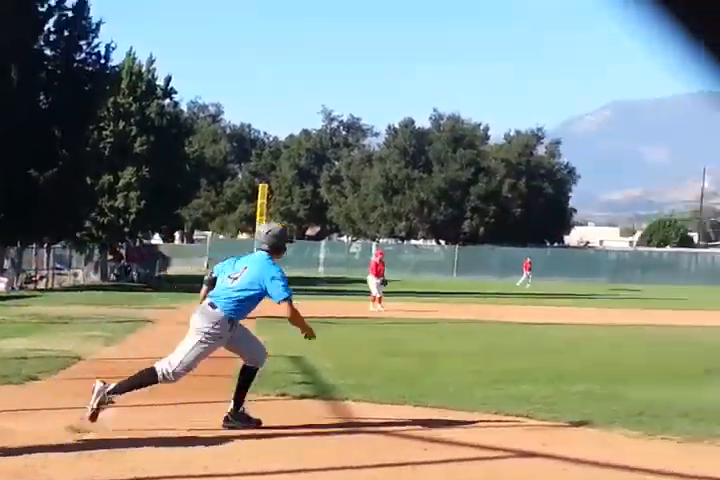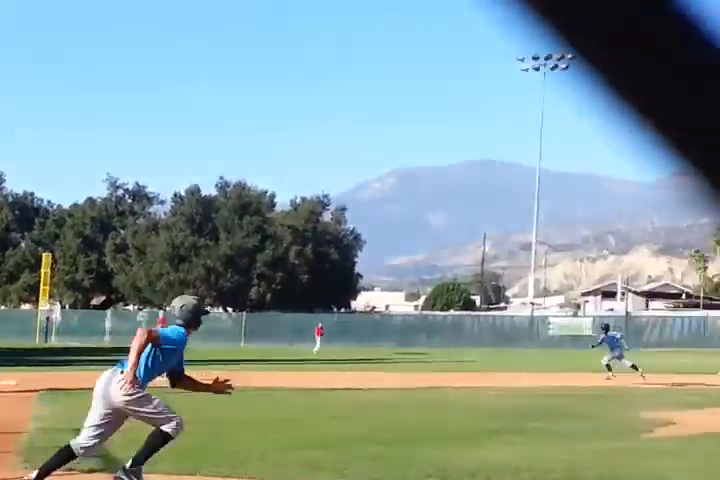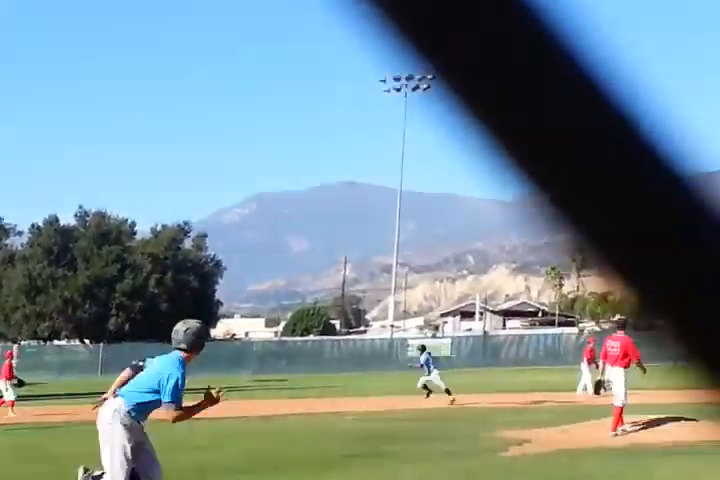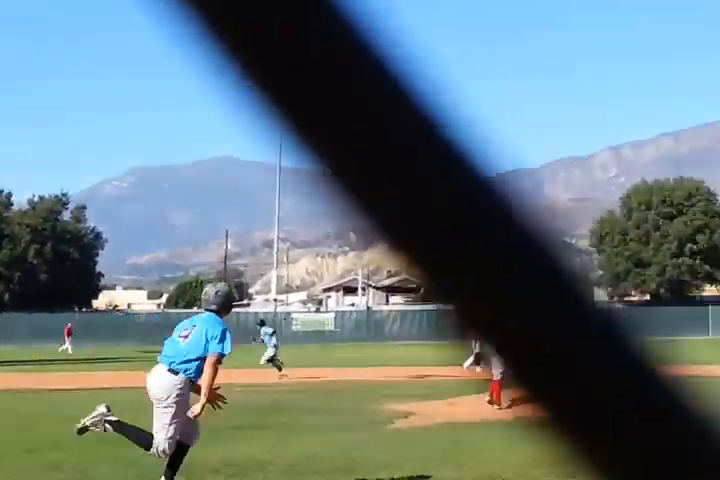
dt=0.2s
person 1, frame 1
left shoulder: (238, 261)
right shoulder: (273, 272)
left elbow: (208, 281)
right elbow: (290, 313)
left wrist: (202, 307)
right wrist: (304, 327)
right hip: (214, 322)
left knee: (256, 356)
right knee: (171, 370)
left ankle: (236, 414)
right ankle: (107, 391)
person 1, frame 2
left shoulder: (174, 339)
right shoulder: (176, 335)
left elbow: (177, 381)
right elbow: (143, 333)
left wrist: (210, 387)
right wrist: (132, 368)
left hip: (110, 382)
right hip: (124, 386)
left knee: (86, 441)
right knee: (172, 424)
person 1, frame 3
left shoulder: (166, 358)
right shoulder: (175, 372)
left elbow: (133, 369)
right elbow: (172, 415)
left wrist: (111, 393)
right wrist: (202, 404)
left hip: (129, 417)
right hip: (118, 417)
person 1, frame 4
left shoulder: (188, 324)
right shoulder: (219, 327)
right elbow: (211, 365)
left wrist: (198, 390)
right wrist: (203, 399)
left hip: (159, 377)
right hip: (172, 384)
left knee: (189, 434)
right knee: (161, 447)
right ankle: (107, 420)
